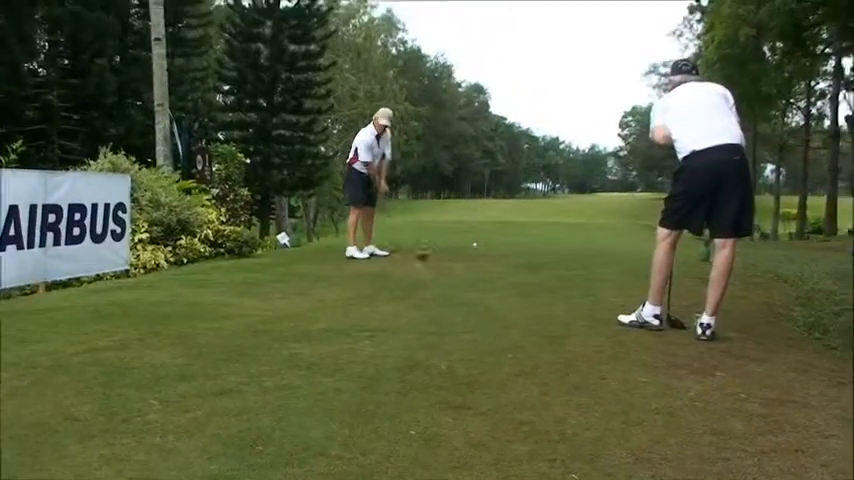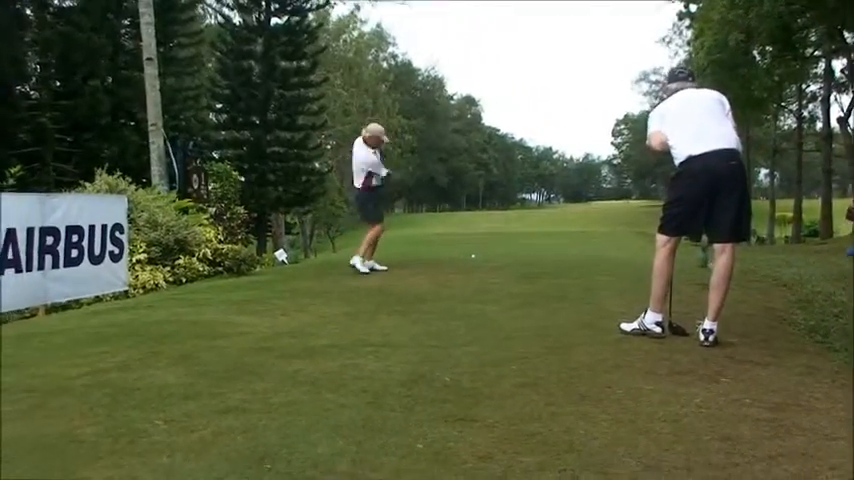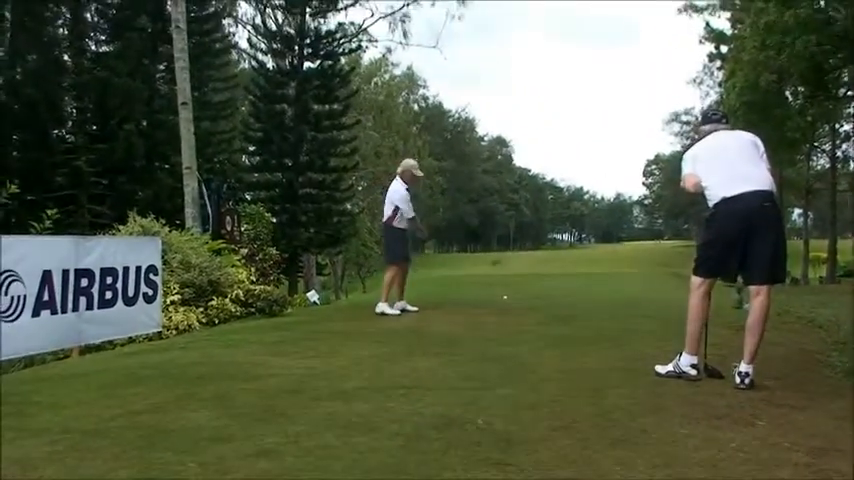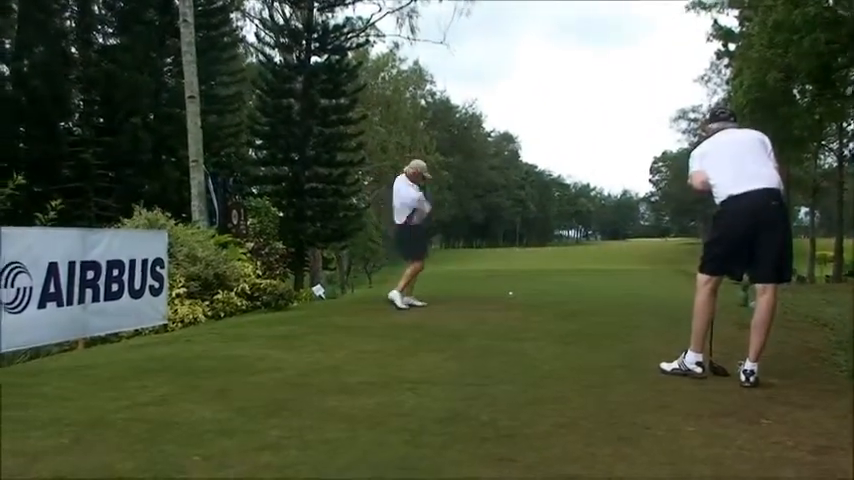
dt=1s
person 1, frame 1
left shoulder: (665, 101)
right shoulder: (720, 90)
left elbow: (660, 137)
right elbow: (737, 127)
left hip: (697, 161)
right hip: (734, 157)
left knee: (667, 234)
right knee: (726, 242)
left ankle: (652, 312)
right ankle: (707, 322)
person 1, frame 2
left shoulder: (661, 109)
right shoulder: (716, 96)
left elbow: (657, 143)
right elbow: (734, 133)
left hip: (694, 166)
right hip: (730, 162)
left knee: (665, 240)
right knee: (725, 247)
left ankle: (653, 319)
right ankle: (709, 327)
person 1, frame 3
left shoulder: (694, 151)
right shoulder: (749, 138)
left elbow: (692, 185)
right elbow: (768, 174)
left hip: (727, 208)
right hip: (764, 204)
left knee: (700, 282)
right knee: (760, 289)
left ankle: (688, 361)
right ankle: (745, 370)
person 1, frame 4
left shoulder: (702, 148)
right shoulder: (758, 136)
left elbow: (699, 183)
right elbow: (776, 174)
left hip: (735, 206)
right hip: (771, 202)
left knee: (706, 280)
right knee: (766, 287)
left ankle: (693, 359)
right ankle: (750, 368)
person 2, frame 1
left shoulder: (386, 135)
right shoulder: (364, 137)
left elbow: (386, 158)
right elbow: (367, 164)
left wrist: (384, 181)
right wrist: (378, 183)
left hip: (371, 177)
right hip: (356, 174)
left knee: (369, 211)
right knee: (356, 210)
left ankle: (369, 246)
right ankle: (351, 248)
person 2, frame 2
left shoulder: (359, 142)
right shoulder: (369, 158)
right elbow: (384, 175)
right wrist: (390, 173)
left hip: (365, 192)
right hip: (368, 193)
left knee: (375, 226)
right knee: (377, 227)
left ankle: (368, 261)
right ankle: (358, 258)
person 2, frame 3
left shoulder: (400, 186)
right shoulder: (399, 191)
left elbow: (407, 212)
right elbow: (410, 216)
left wrist: (416, 227)
right wrist: (422, 229)
left hip: (401, 232)
right hip: (393, 231)
left knee: (403, 267)
right knee: (394, 267)
left ankle: (400, 302)
right ankle: (382, 304)
person 2, frame 4
left shoulder: (399, 179)
right shoulder: (414, 195)
right elbow: (426, 212)
right wrist: (427, 208)
left hip: (402, 228)
right hip: (410, 230)
left knee: (414, 262)
right knee: (418, 264)
left ankle: (407, 296)
right ankle: (396, 292)
